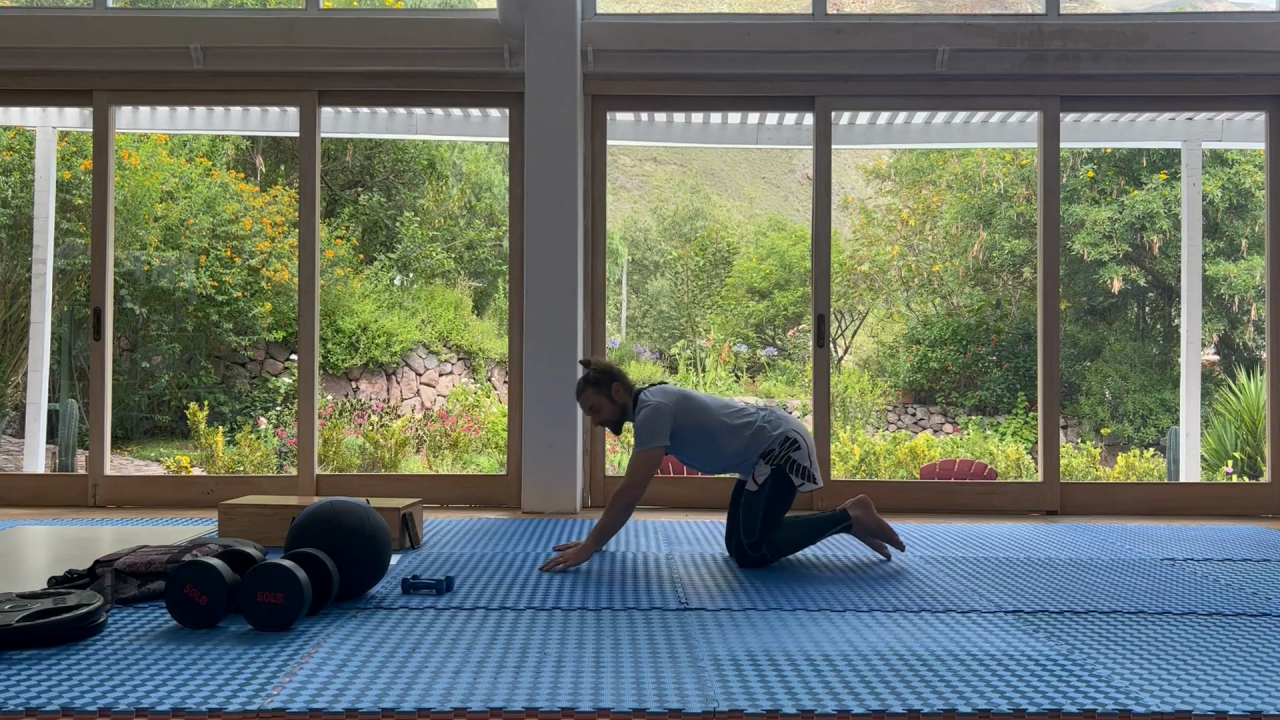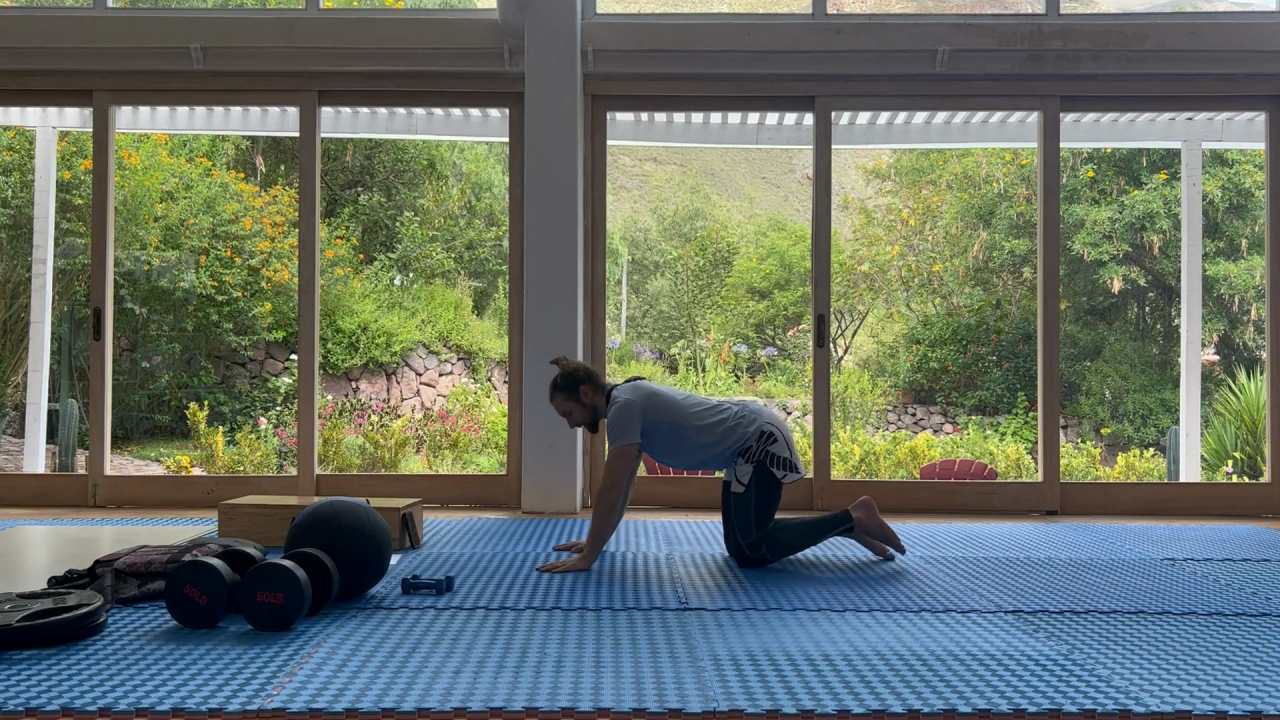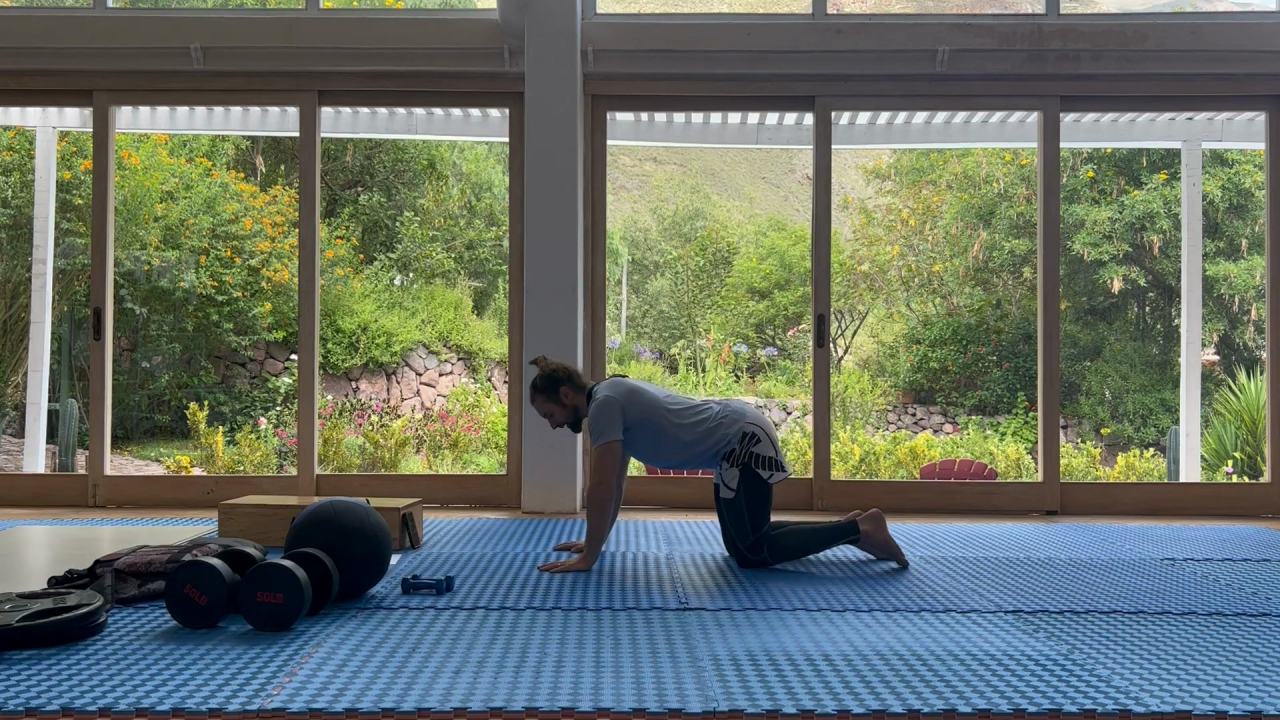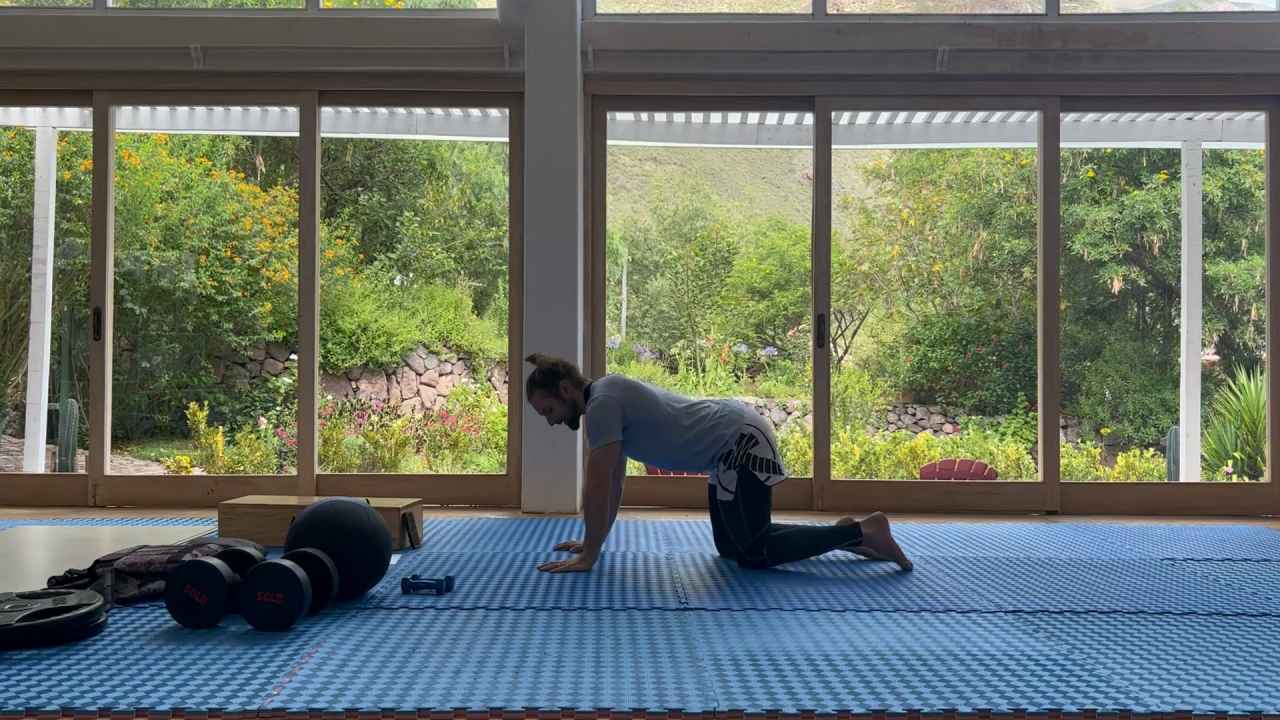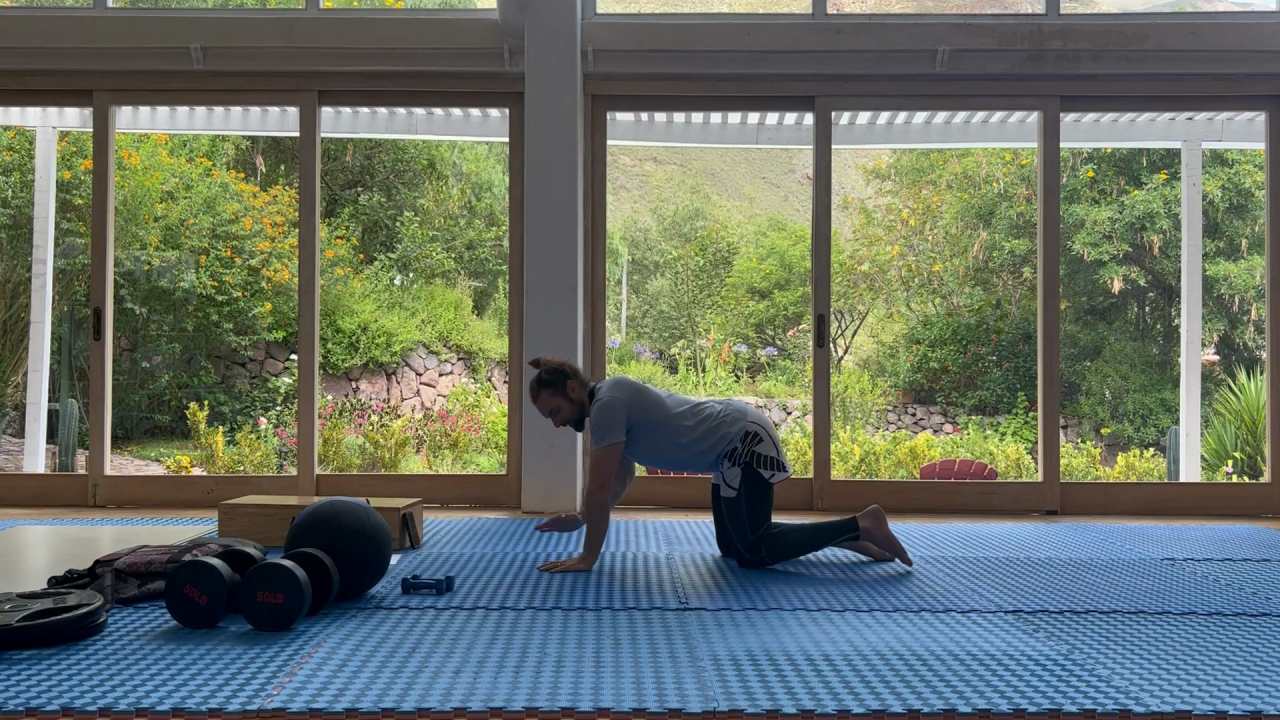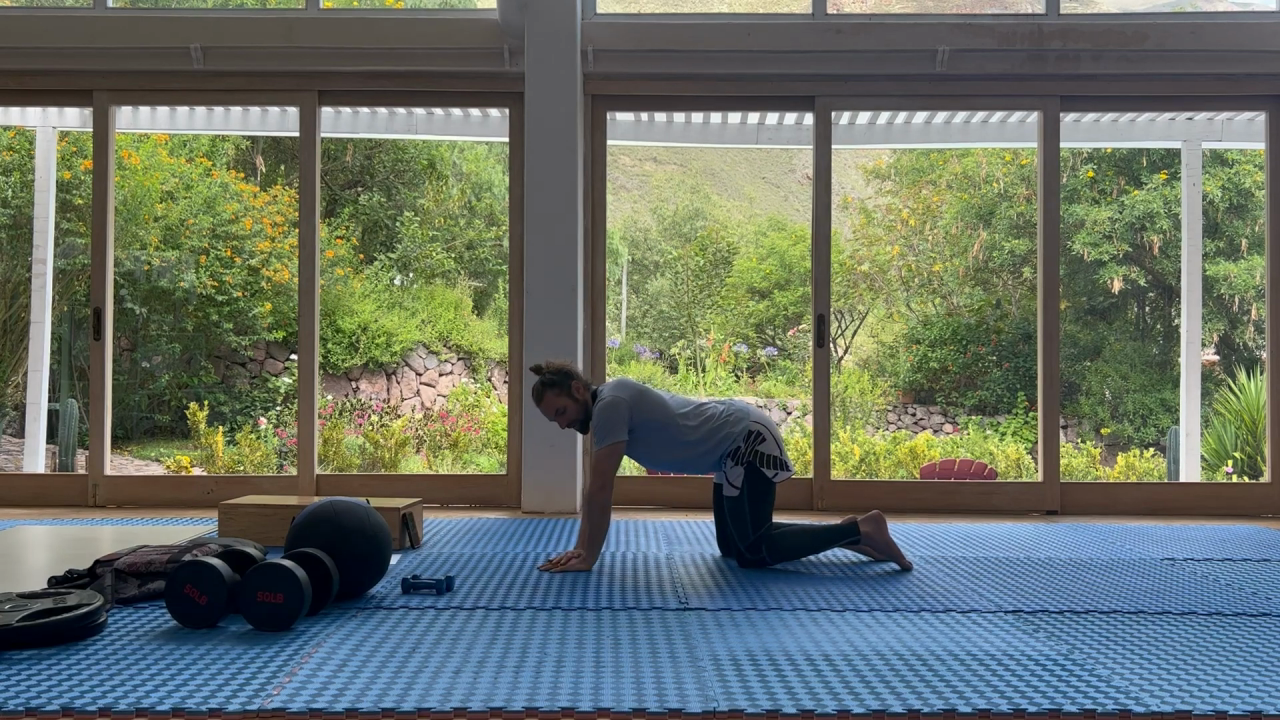
dt=0.3s
person 1, frame 1
left shoulder: (654, 410)
right shoulder: (649, 409)
left elbow: (631, 491)
right elbow: (630, 488)
left wrist: (588, 549)
right wrist: (594, 539)
left hip: (782, 446)
right hip: (769, 449)
left knee: (751, 552)
right knee: (739, 544)
left ankle: (850, 517)
right ankle: (848, 517)
person 1, frame 2
left shoulder: (623, 407)
right shoulder: (629, 399)
left elbow: (611, 489)
right elbow: (623, 486)
left wrist: (590, 554)
right wrist: (594, 540)
left hip: (760, 441)
right hip: (750, 442)
left knee: (751, 553)
right knee: (739, 544)
left ankle: (852, 518)
right ankle: (848, 523)
person 1, frame 3
left shoulder: (603, 406)
right shoulder: (614, 396)
left elbow: (600, 488)
right elbow: (615, 482)
left wrist: (588, 555)
right wrist: (595, 540)
left hip: (743, 440)
right hip: (736, 435)
left knee: (754, 552)
right knee: (740, 540)
left ankle: (859, 529)
right ankle: (846, 529)
person 1, frame 4
left shoulder: (601, 404)
right shoulder: (610, 395)
left elbow: (597, 489)
right elbow: (613, 482)
left wrist: (588, 556)
right wrist: (594, 539)
left hip: (740, 440)
right hip: (733, 436)
left knee: (754, 554)
right knee: (730, 545)
left ankle: (862, 531)
right ankle: (844, 533)
person 1, frame 5
left shoulder: (606, 405)
right shoulder: (611, 401)
left elbow: (599, 488)
right elbow: (621, 479)
left wrist: (588, 557)
right wrist: (579, 517)
left hip: (744, 441)
right hip: (735, 440)
left knee: (752, 553)
right knee: (731, 544)
left ankle: (859, 524)
right ankle: (844, 533)
person 1, frame 6
left shoulder: (609, 405)
right shoulder: (610, 403)
left elbow: (600, 490)
right elbow: (598, 487)
left wrist: (589, 558)
right wrist: (579, 547)
left hip: (747, 439)
right hip: (737, 440)
left knee: (752, 553)
right knee: (731, 544)
left ankle: (860, 528)
right ankle: (844, 531)
